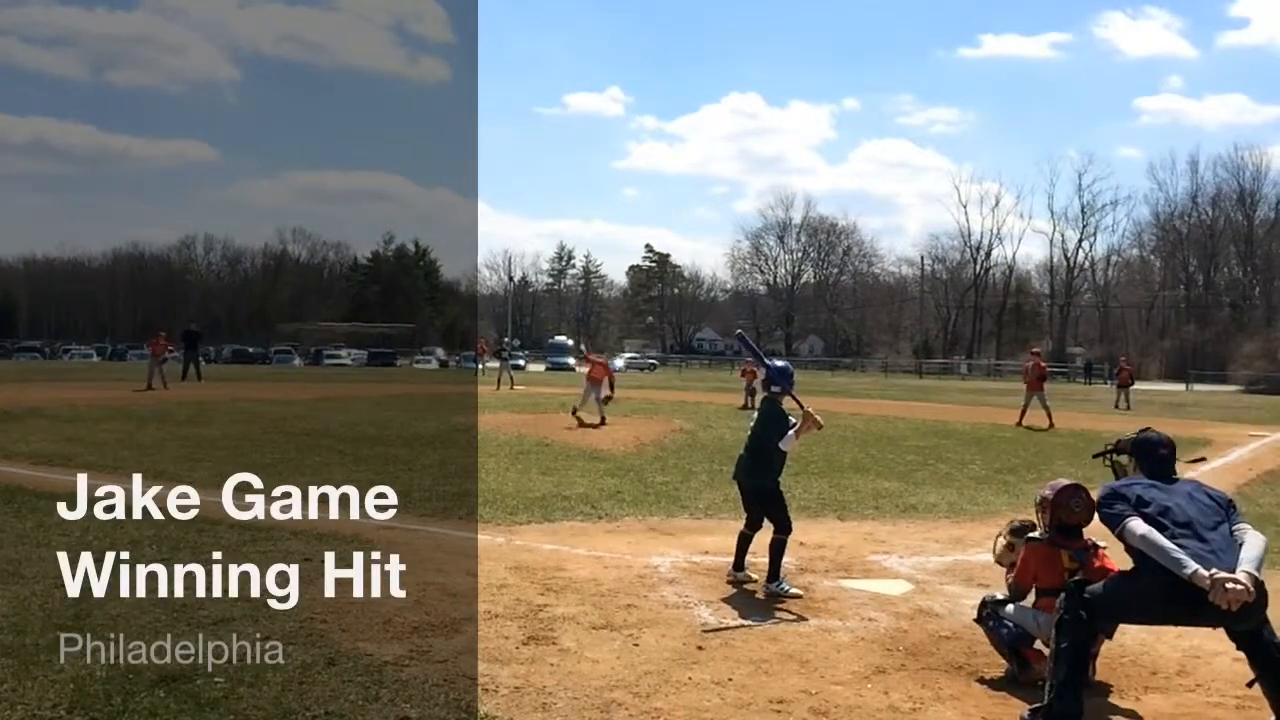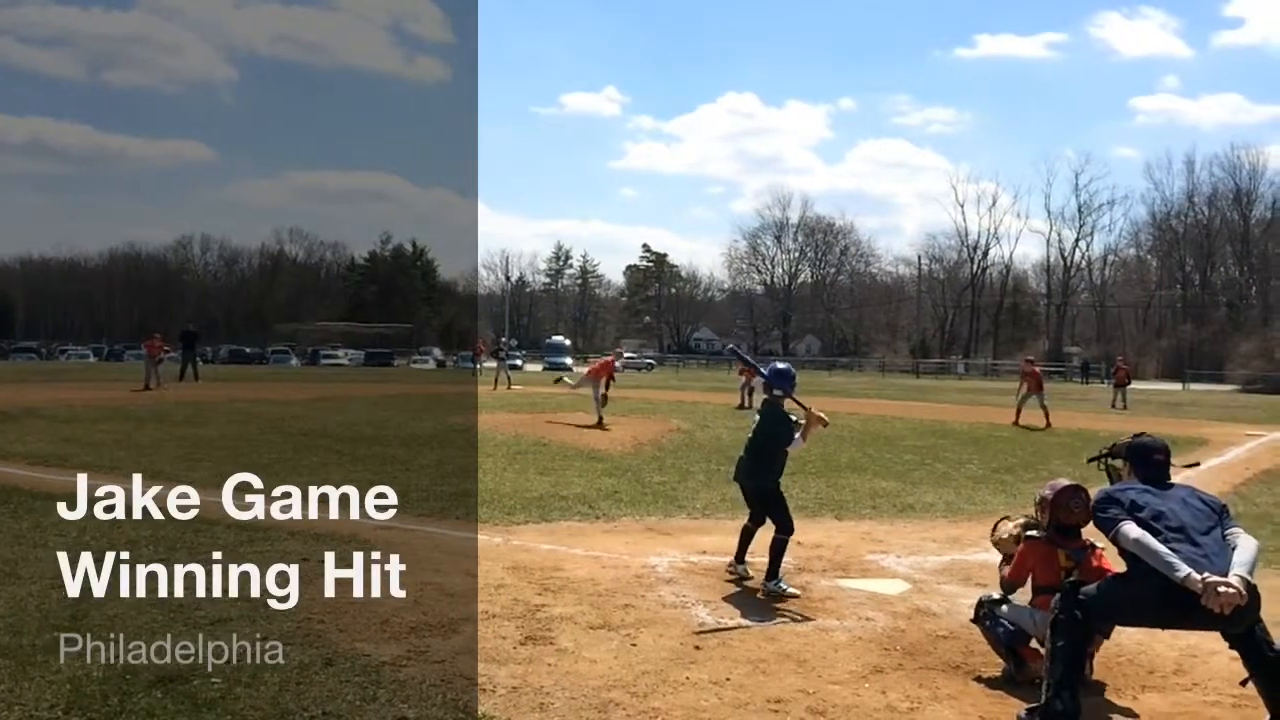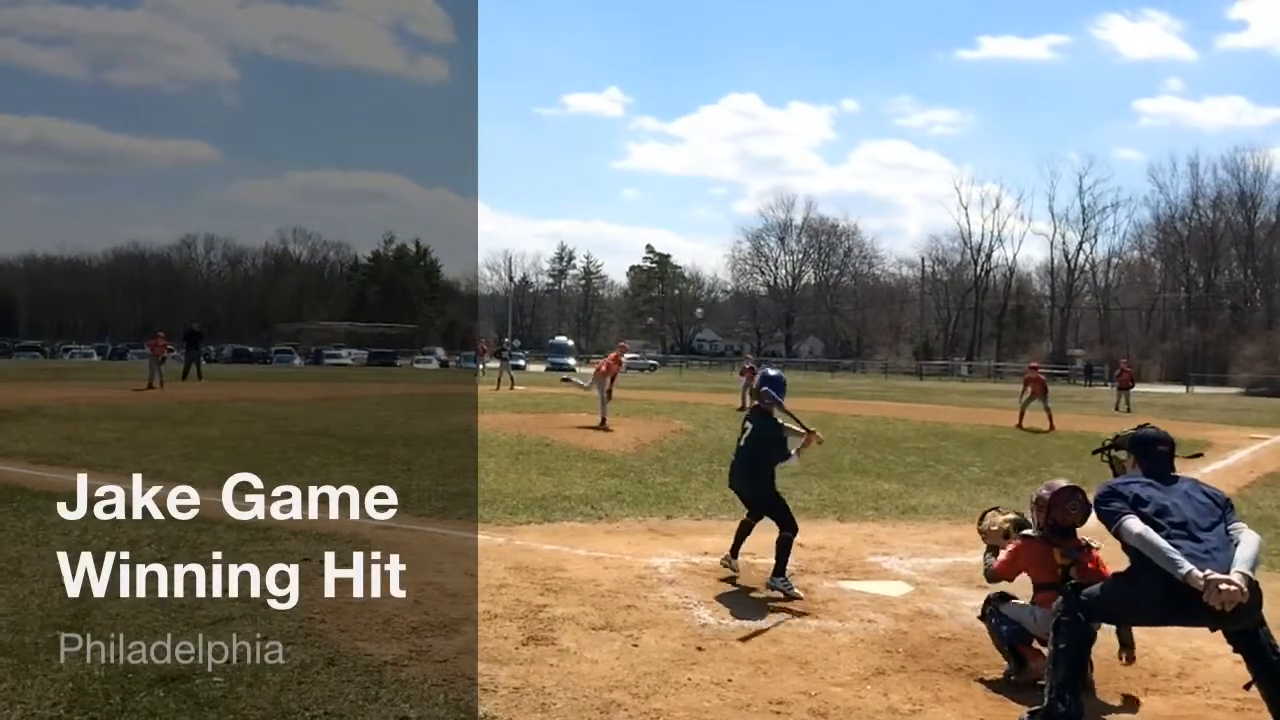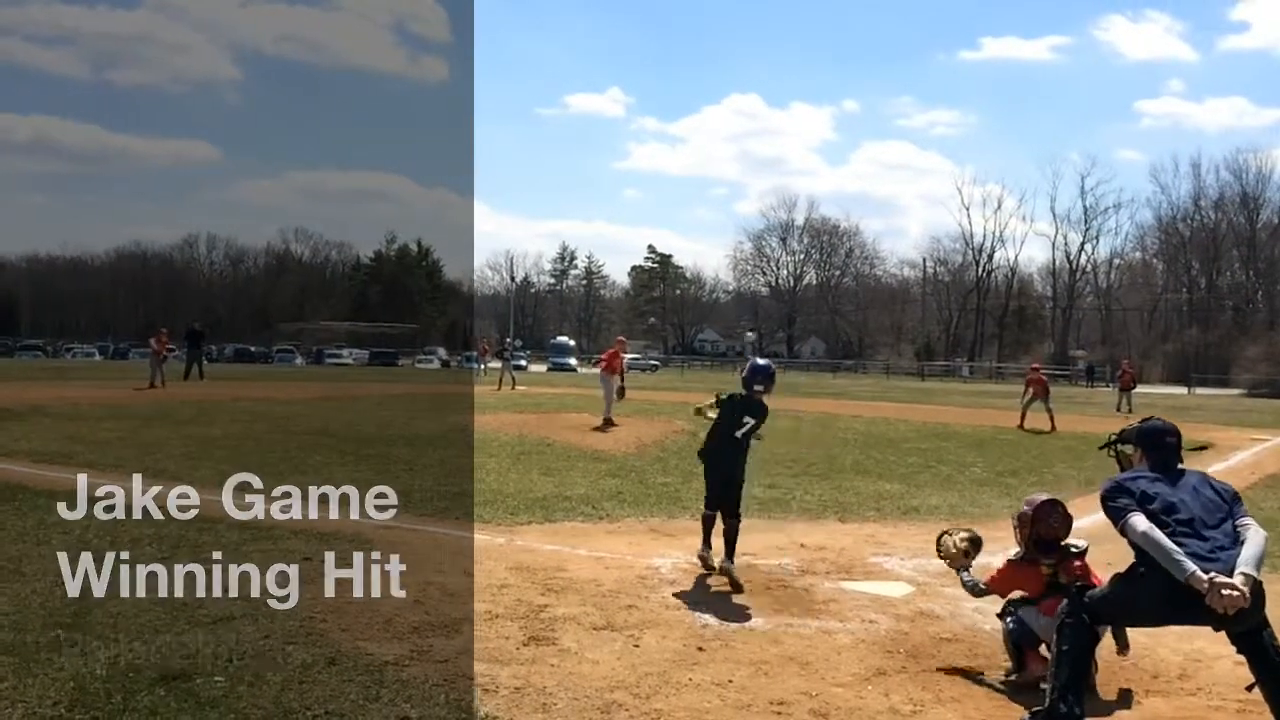
dt=0.3s
person 1, frame 1
left shoulder: (1117, 492)
right shoulder: (1210, 493)
left elbow: (1141, 534)
right elbow: (1254, 537)
left wrist: (1199, 577)
right wrist: (1245, 580)
left hip: (1179, 591)
right hip: (1241, 592)
left knee: (1077, 605)
person 1, frame 2
left shoulder: (1111, 496)
right shoulder: (1204, 498)
left elbow: (1135, 538)
right elbow: (1246, 541)
left wrist: (1193, 581)
right wrist: (1238, 581)
left hip: (1169, 594)
right hip: (1233, 596)
left knee: (1071, 605)
person 1, frame 3
left shoulder: (1114, 490)
right shoulder: (1209, 492)
left elbow: (1138, 533)
right elbow: (1248, 536)
left wrist: (1195, 578)
right wrist: (1240, 578)
left hip: (1170, 591)
right hip: (1236, 593)
left knee: (1074, 608)
person 1, frame 4
left shoulder: (1121, 485)
right shoulder: (1217, 486)
left elbow: (1144, 532)
right elbow: (1255, 534)
left wrist: (1198, 581)
right wrist: (1243, 581)
left hip: (1174, 589)
right hip: (1240, 592)
left knee: (1078, 611)
right knee: (1251, 625)
person 2, frame 1
left shoulder: (768, 407)
right shoulder: (774, 411)
left elbow: (789, 429)
right elbow: (785, 444)
left wrist: (808, 424)
right wrist: (804, 424)
left hip: (747, 474)
right hip: (761, 478)
left knee: (754, 520)
right knee: (783, 526)
left ankle: (737, 570)
right ankle: (773, 582)
person 2, frame 2
left shoulder: (768, 408)
right shoulder: (777, 415)
left elbow: (790, 426)
right elbow: (793, 446)
left wrist: (811, 421)
right wrist: (809, 424)
left hip: (746, 474)
right hip: (762, 479)
left knee: (756, 517)
right knee: (784, 526)
left ankle: (738, 562)
right ankle: (771, 580)
person 2, frame 3
left shoulder: (754, 412)
right shoulder: (769, 427)
right elbow: (787, 460)
left wrist: (805, 433)
right wrist: (806, 443)
left hip: (739, 478)
right hip: (757, 483)
left knee: (755, 512)
right knee: (788, 526)
left ankle: (732, 556)
right ankle: (778, 578)
person 2, frame 4
left shoulder: (733, 400)
right shoulder: (762, 411)
left elbow: (718, 405)
left hip: (713, 458)
right hip: (734, 464)
left knee: (712, 504)
right knee: (731, 513)
left ankle: (706, 549)
right ankle: (727, 561)
person 3, frame 1
left shoulder: (1036, 546)
right shoulder: (1095, 551)
left elbow: (1016, 594)
left wrist: (1012, 564)
right wrist: (1101, 633)
left hip: (1050, 628)
left knee: (990, 606)
left ankle: (1030, 664)
person 3, frame 2
left shoulder: (1033, 545)
right shoulder: (1093, 552)
left elbow: (1007, 587)
left wrist: (1007, 555)
right wrist: (1100, 634)
left hip: (1046, 625)
left knee: (987, 607)
left ankle: (1027, 663)
person 3, frame 3
left shoulder: (1029, 543)
right shoulder: (1088, 551)
left elbow: (991, 575)
left wrist: (992, 547)
right wrist: (1127, 644)
left hip: (1046, 623)
left knee: (995, 604)
left ankle: (1028, 662)
person 3, frame 4
left shoulder: (1019, 565)
right shoulder: (1076, 557)
left elbow: (978, 590)
left wrist: (962, 569)
right wrist: (1122, 641)
left hip: (1054, 628)
left knee: (1013, 609)
left ankle: (1030, 667)
